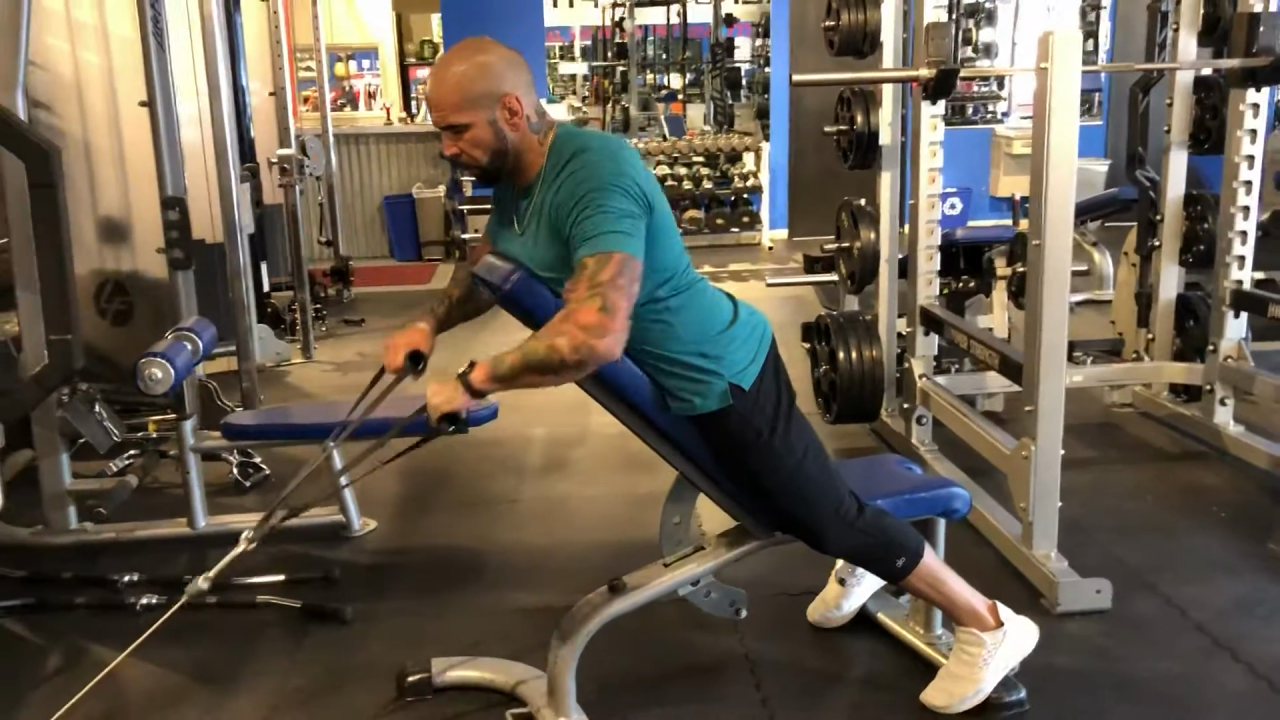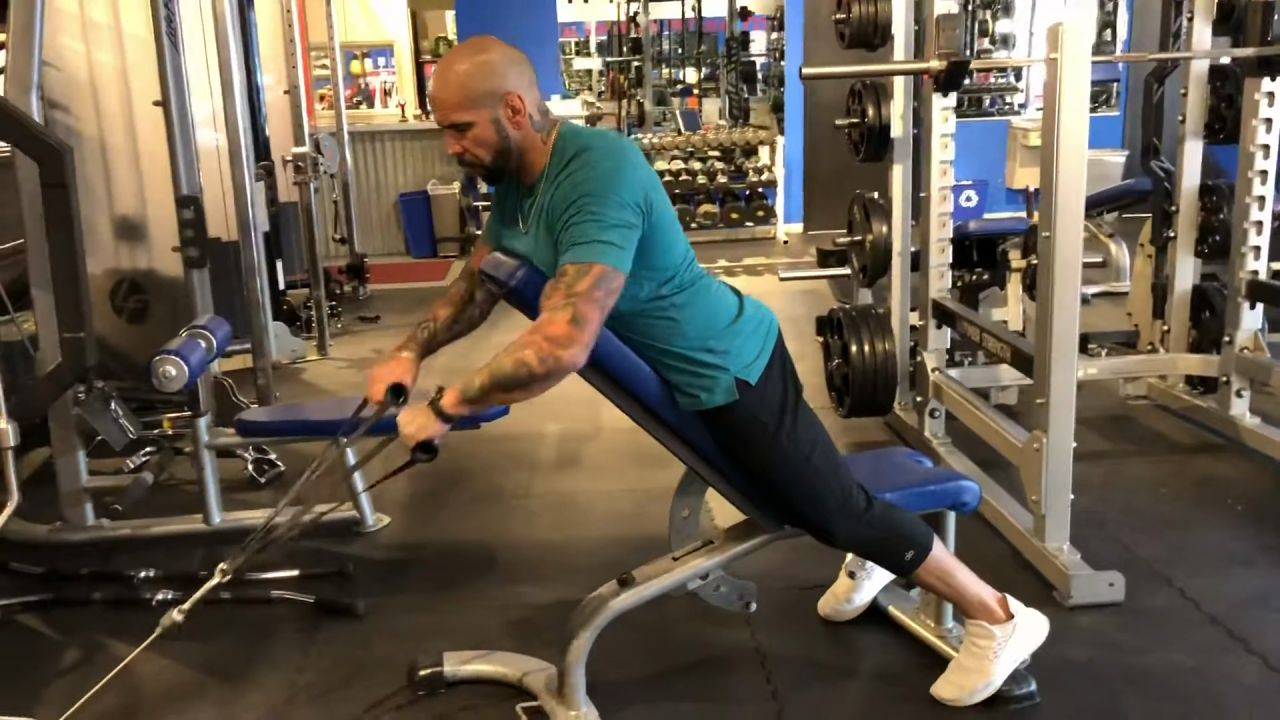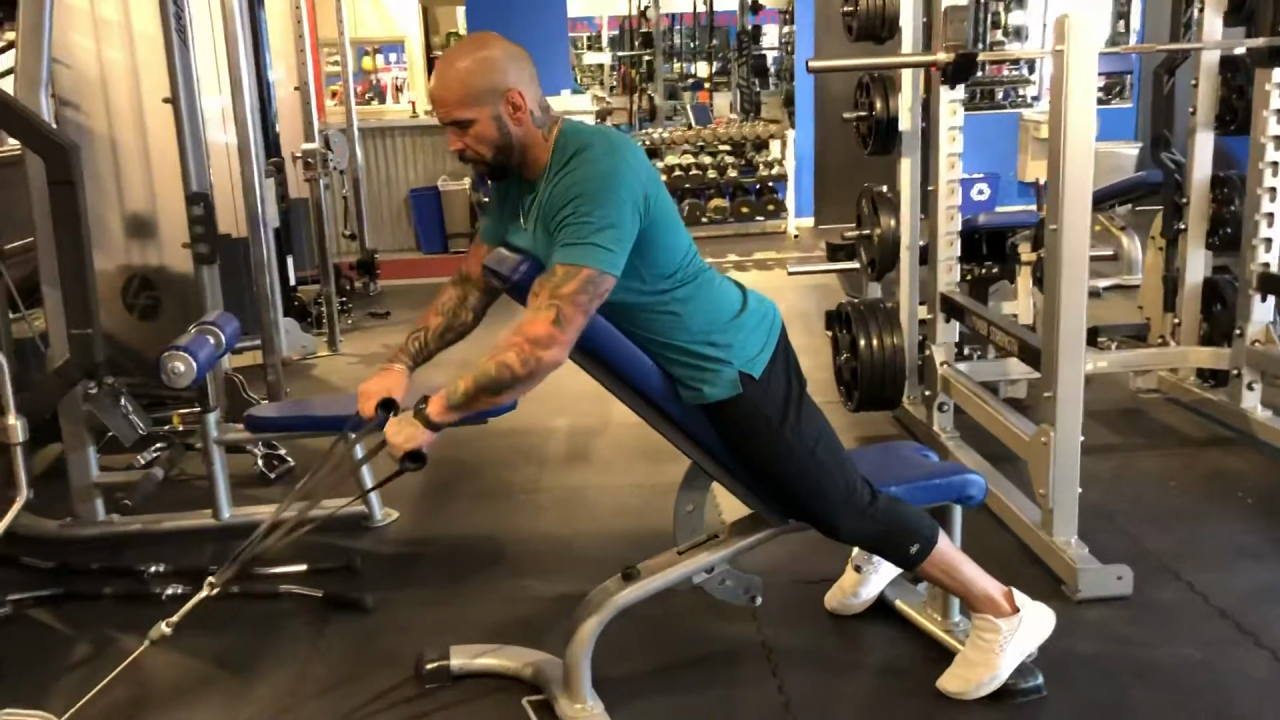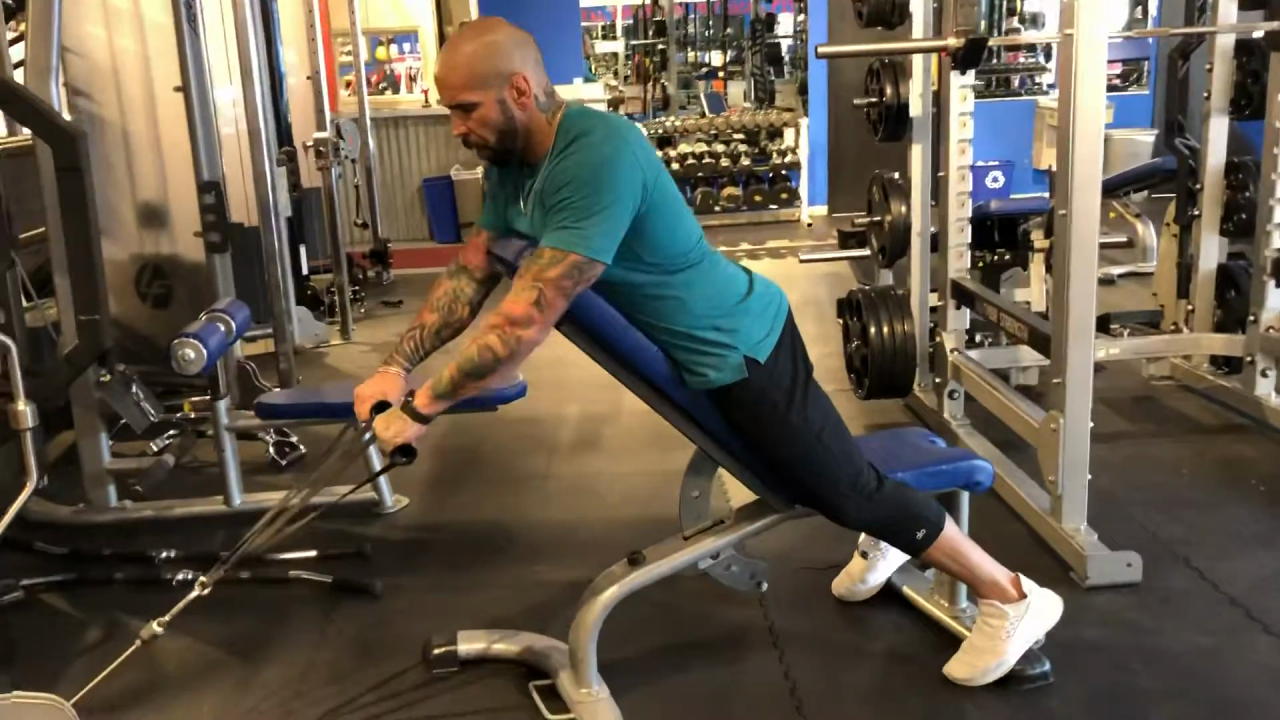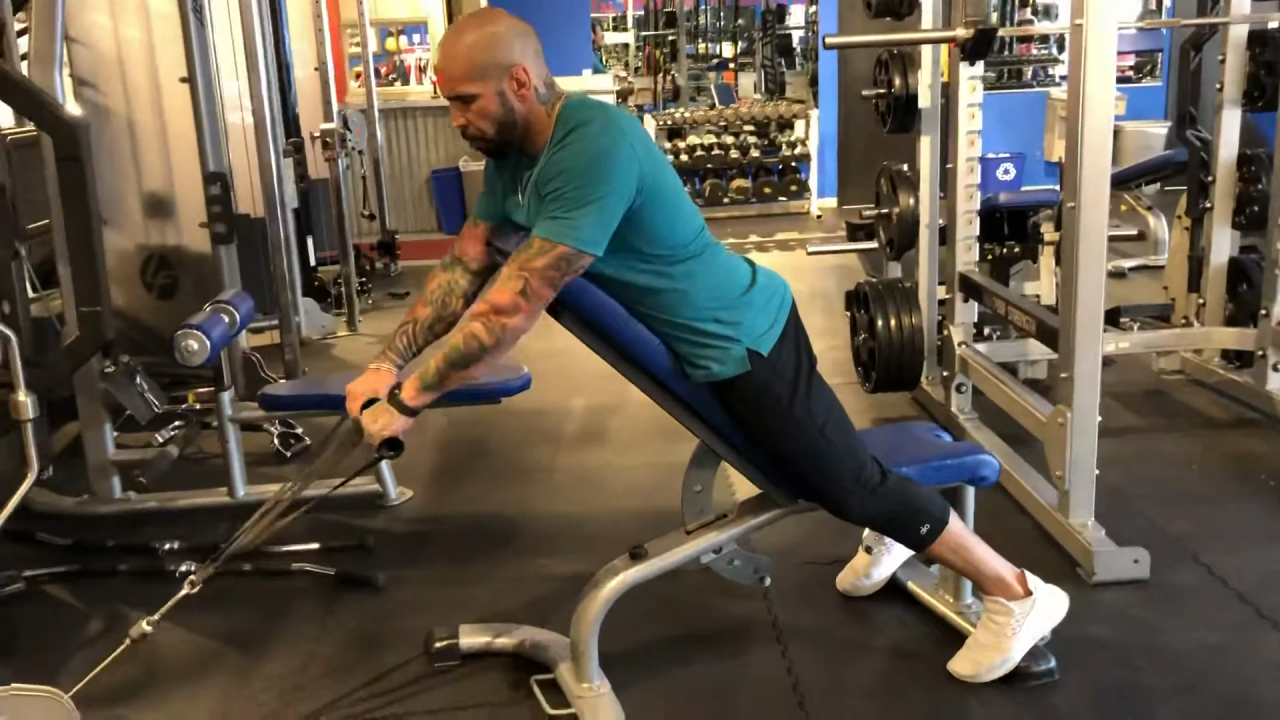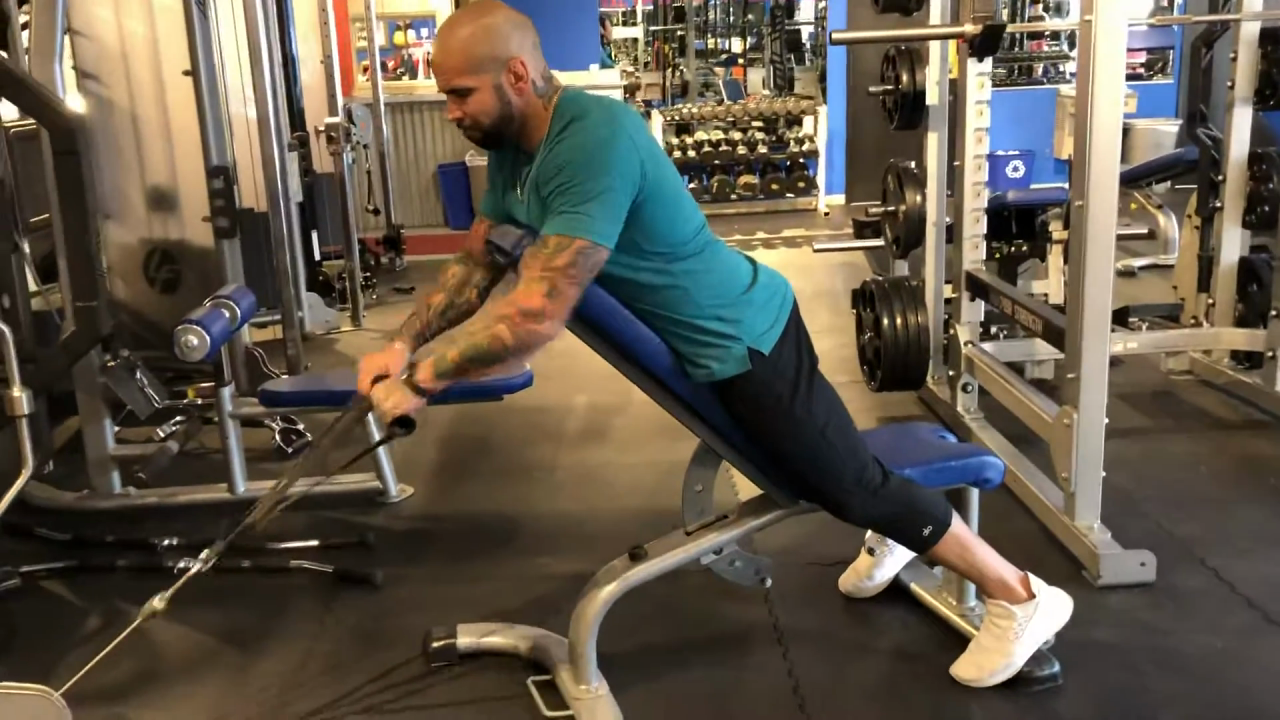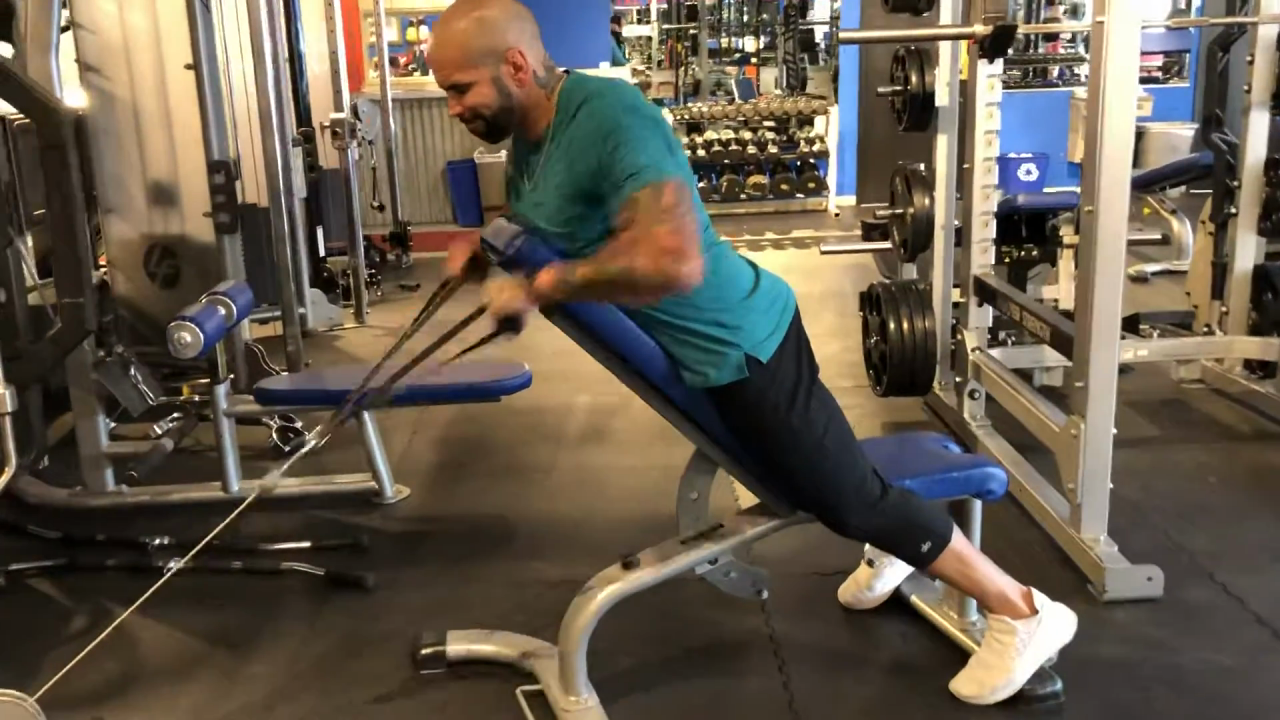
dt=0.2s
person 1, frame 1
left shoulder: (596, 175)
right shoulder: (514, 178)
left elbow: (596, 336)
left wrist: (474, 381)
right wrist: (430, 322)
left hip: (720, 375)
right hip: (677, 375)
left knee: (826, 513)
right knee: (793, 498)
left ankle: (988, 625)
right ankle: (859, 566)
person 1, frame 2
left shoulder: (598, 176)
right shoulder: (515, 179)
left elbow: (563, 343)
right elbow: (479, 282)
left wrist: (444, 407)
right wrist: (411, 351)
left hip: (726, 370)
right hip: (684, 369)
left knee: (833, 506)
right knee: (797, 491)
left ankle: (999, 618)
right ankle: (869, 560)
person 1, frame 3
left shoulder: (598, 174)
right shoulder: (514, 176)
left elbow: (545, 341)
right elbow: (472, 285)
left wrist: (433, 417)
right wrist: (401, 363)
left hip: (731, 363)
right hip: (689, 363)
left knee: (839, 501)
right knee: (805, 488)
left ankle: (1006, 613)
right ankle: (875, 555)
person 1, frame 4
left shoulder: (598, 158)
right shoulder: (514, 164)
left elbow: (525, 320)
right elbow: (470, 275)
left wrist: (421, 408)
right wrist: (398, 364)
left hip: (737, 347)
right hip: (693, 347)
left knee: (845, 486)
right knee: (813, 471)
left ankle: (1013, 598)
right ankle: (884, 540)
person 1, frame 5
left shoulder: (595, 149)
right shoulder: (511, 155)
left elbow: (511, 310)
right elbow: (466, 268)
left wrist: (409, 399)
right wrist: (390, 360)
left hip: (740, 340)
right hip: (697, 340)
left knee: (849, 480)
right knee: (814, 466)
left ankle: (1018, 594)
right ankle: (886, 536)
person 1, frame 6
left shoulder: (594, 143)
right shoulder: (515, 147)
left elbow: (536, 312)
right elbow: (485, 259)
left wrist: (421, 380)
right wrist: (405, 339)
left hip: (738, 337)
right hip: (700, 336)
left knee: (849, 477)
right knee: (812, 464)
left ankle: (1022, 599)
right ankle: (887, 538)
person 1, frame 7
left shoulder: (605, 117)
right shoulder: (532, 134)
left elbow: (677, 262)
right elbow: (553, 223)
left wrist: (537, 286)
right wrist: (488, 246)
left hip: (736, 343)
right hip: (701, 343)
left knee: (848, 496)
left ankle: (1025, 613)
right ankle: (890, 549)
